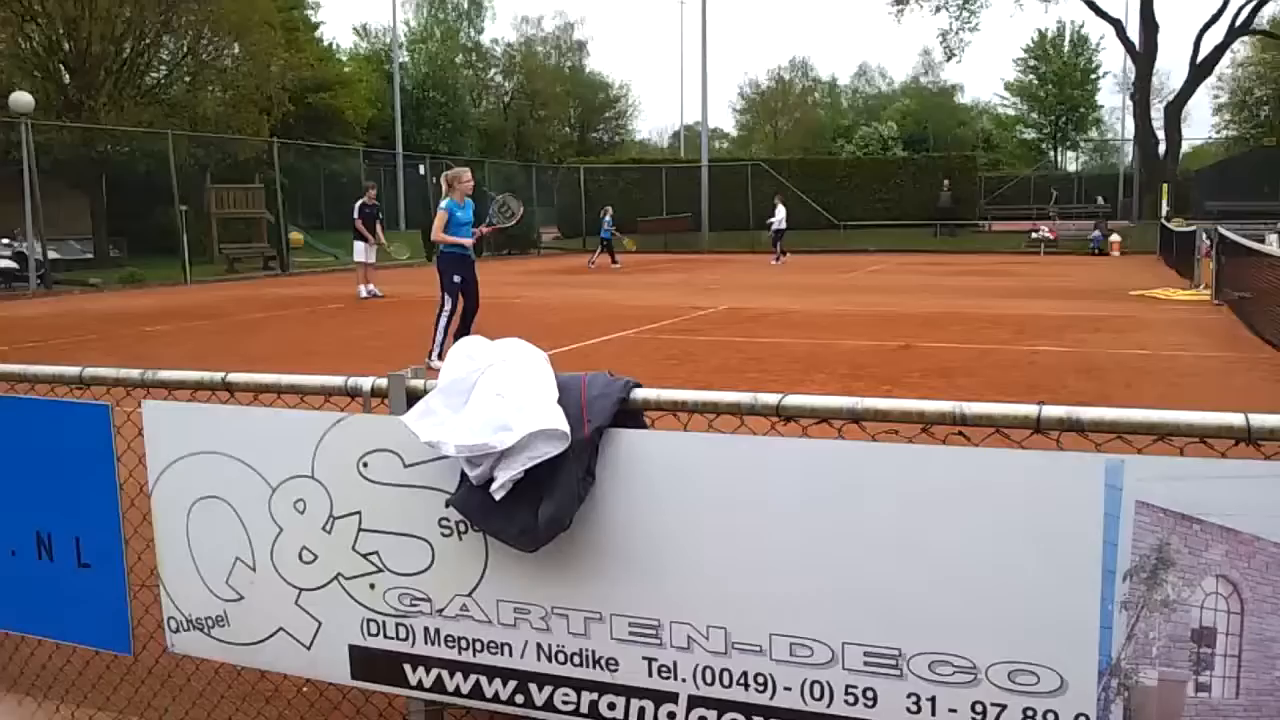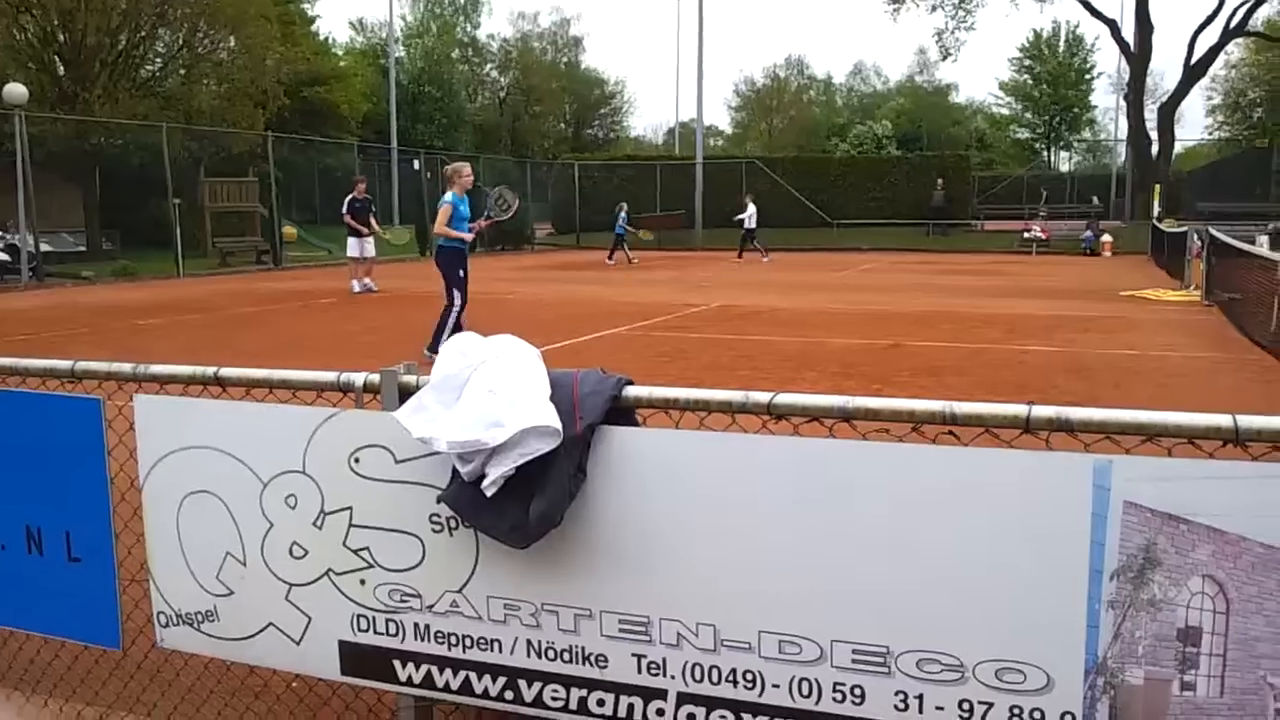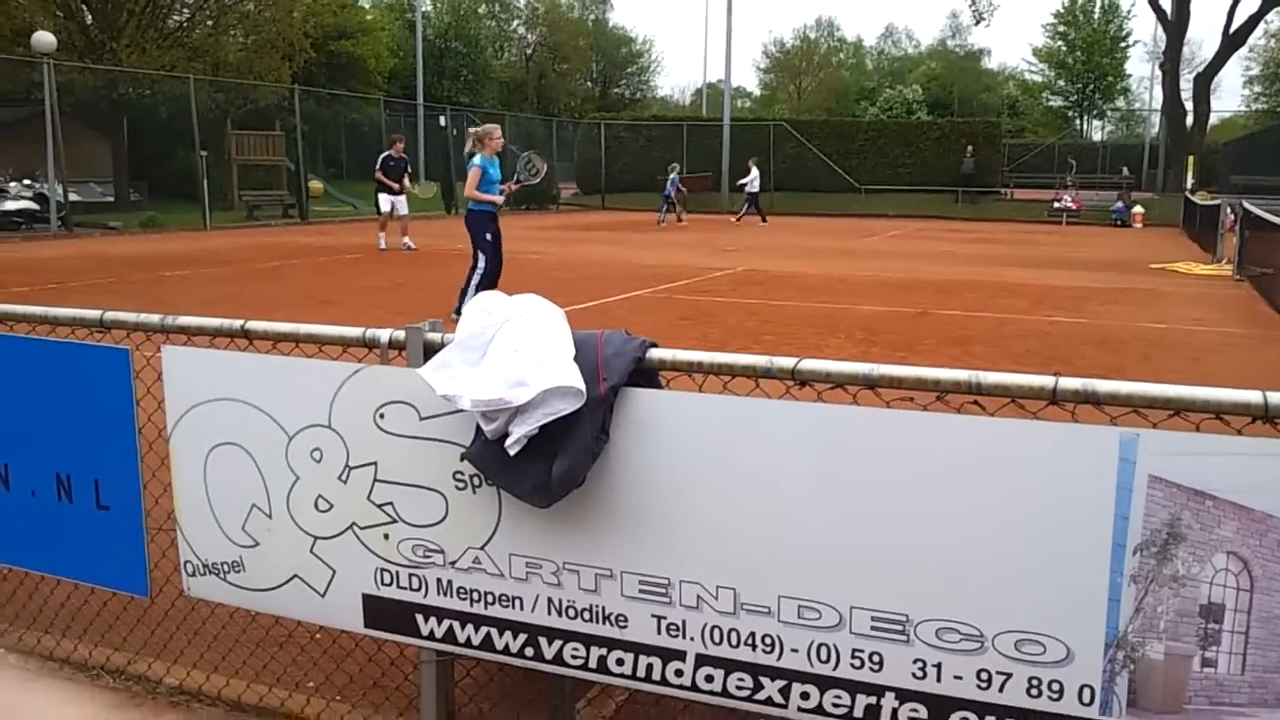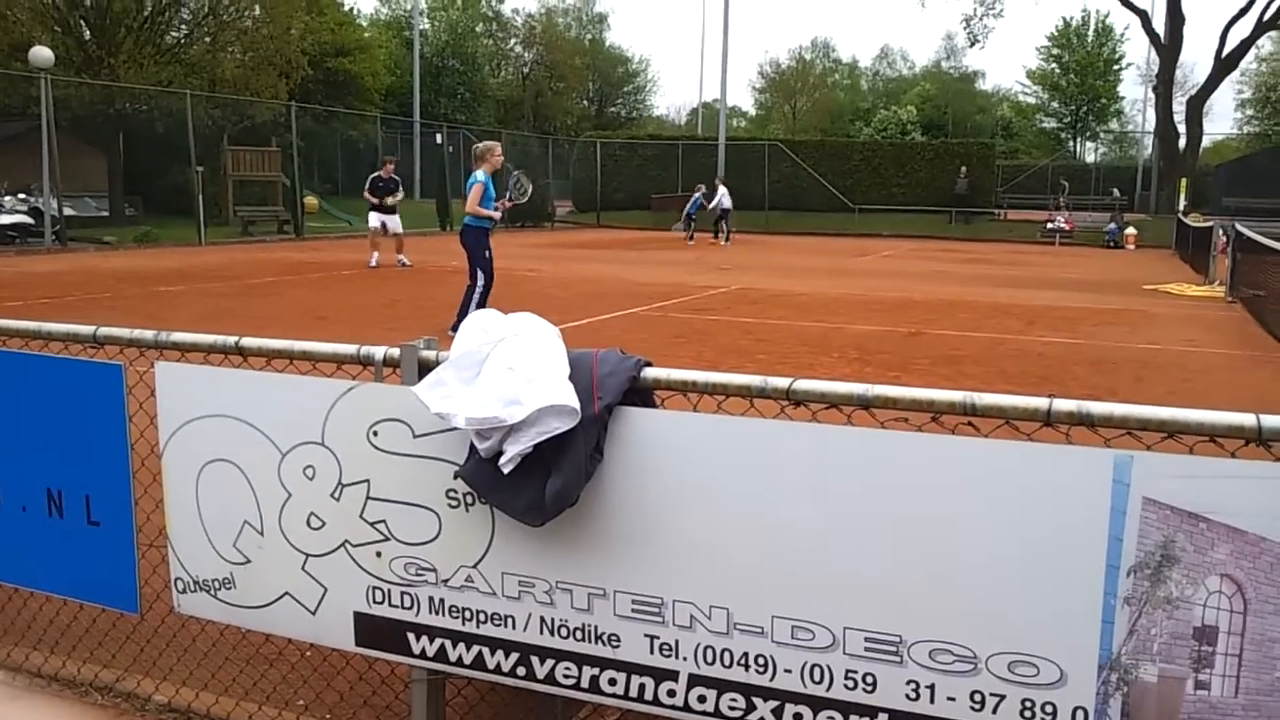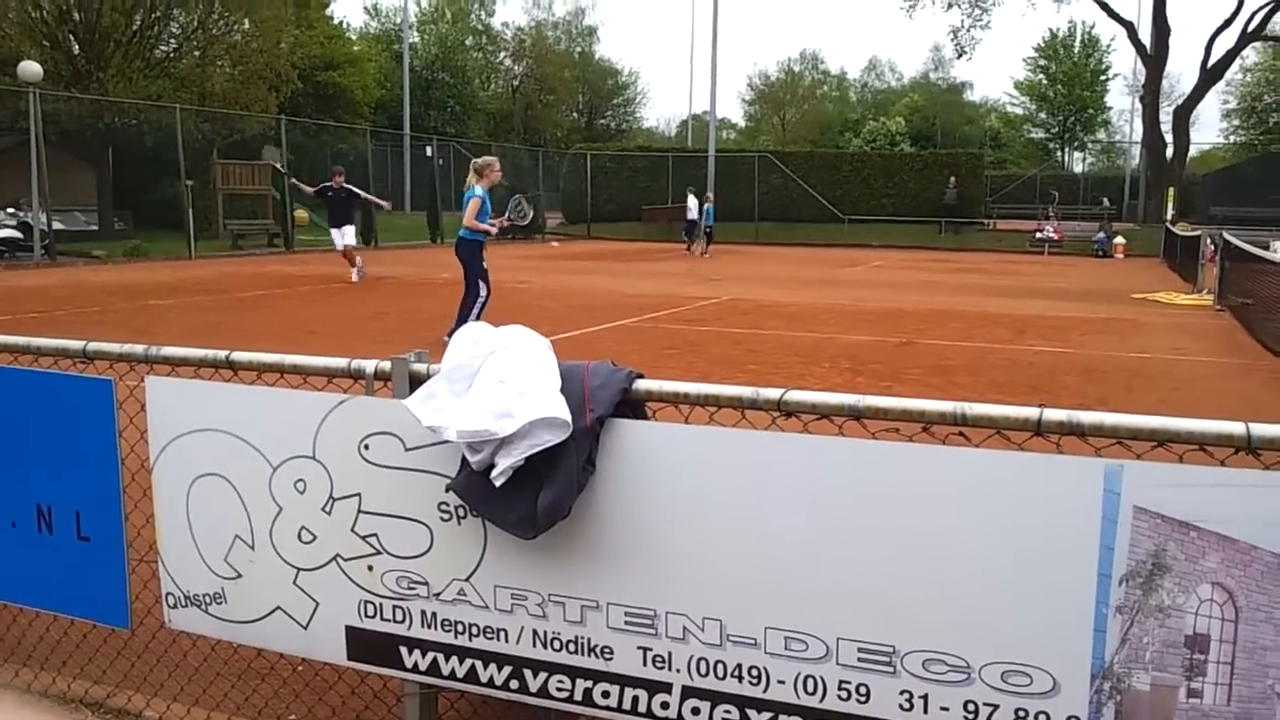
dt=0.4s
person 1, frame 1
left shoulder: (469, 204)
right shoulder: (446, 206)
right elbow: (435, 236)
left wrist: (478, 232)
right wrist: (461, 240)
left hip: (466, 259)
right hip: (449, 260)
left knee: (472, 305)
right knee: (449, 307)
right ankle: (434, 356)
person 1, frame 2
left shoulder: (464, 199)
right shoulder: (449, 199)
right elbow: (438, 229)
left wrist: (474, 226)
right wrist: (463, 235)
left hip: (459, 254)
right hip: (448, 254)
left knee: (460, 301)
right knee: (456, 301)
right ankle: (436, 348)
person 1, frame 3
left shoulder: (495, 160)
right shoulder: (478, 162)
right elbow: (468, 193)
left wrist: (505, 188)
right wrist: (494, 198)
left hip: (491, 217)
right hip: (478, 217)
left knee: (495, 264)
right knee: (481, 264)
right ankle: (462, 310)
person 1, frame 4
left shoulder: (486, 177)
right shoulder: (480, 178)
right elbow: (470, 208)
left wrist: (497, 205)
right wrist: (493, 214)
left hip: (480, 233)
right hip: (474, 233)
left knee: (486, 279)
right knee: (478, 281)
right ankle: (460, 327)
person 1, frame 5
left shoulder: (482, 192)
right shoulder: (478, 193)
right elbow: (467, 222)
left wrist: (493, 222)
right wrist: (489, 228)
left hip: (471, 246)
right hip: (469, 246)
left knee: (473, 291)
right knee: (482, 291)
left ankle: (458, 333)
